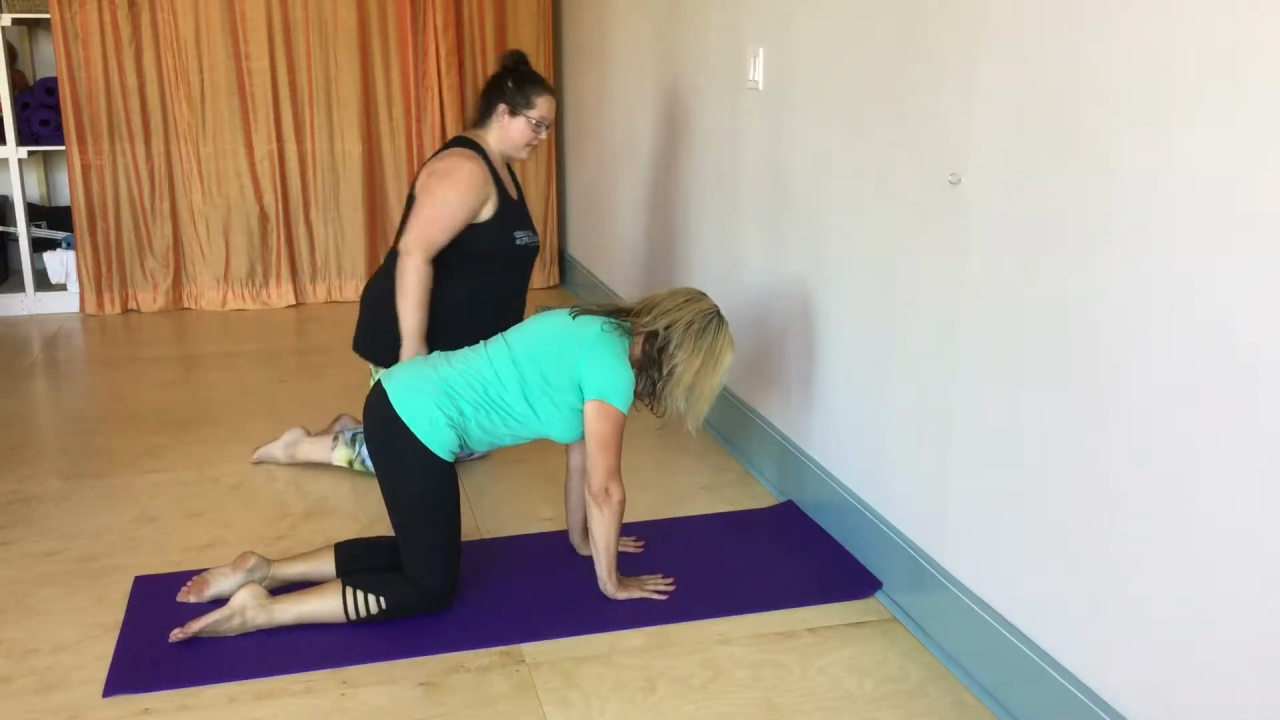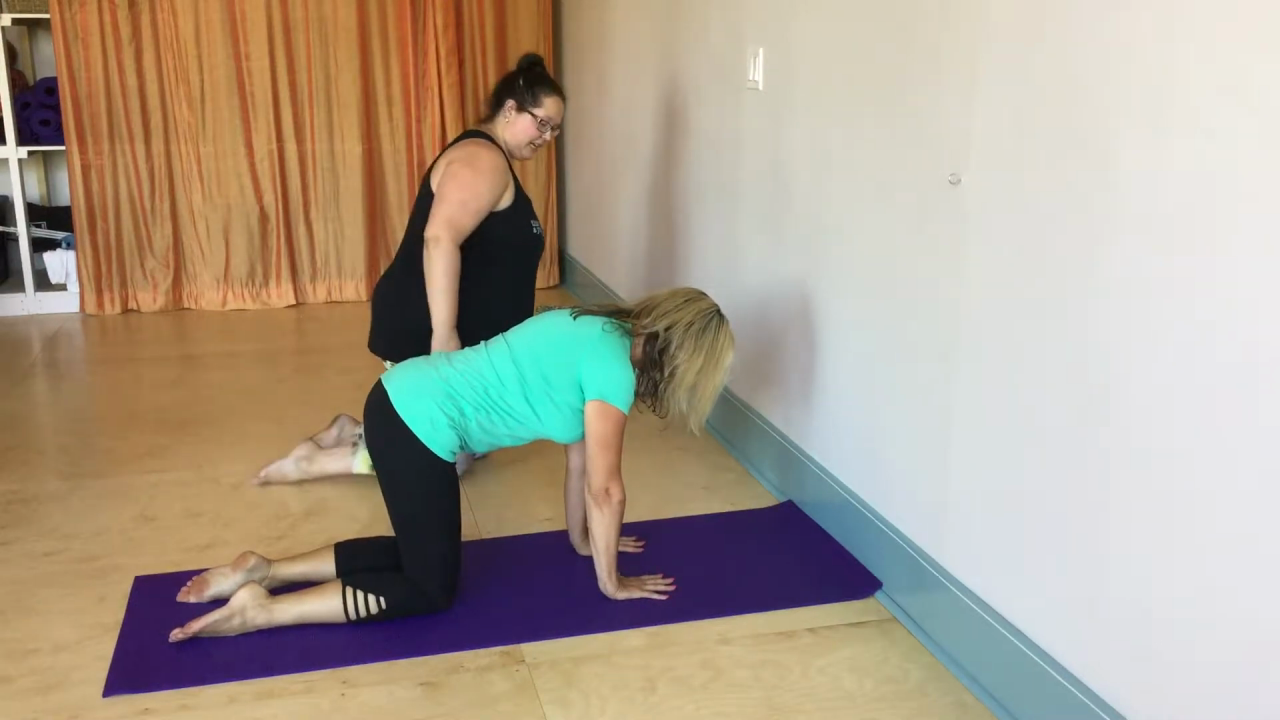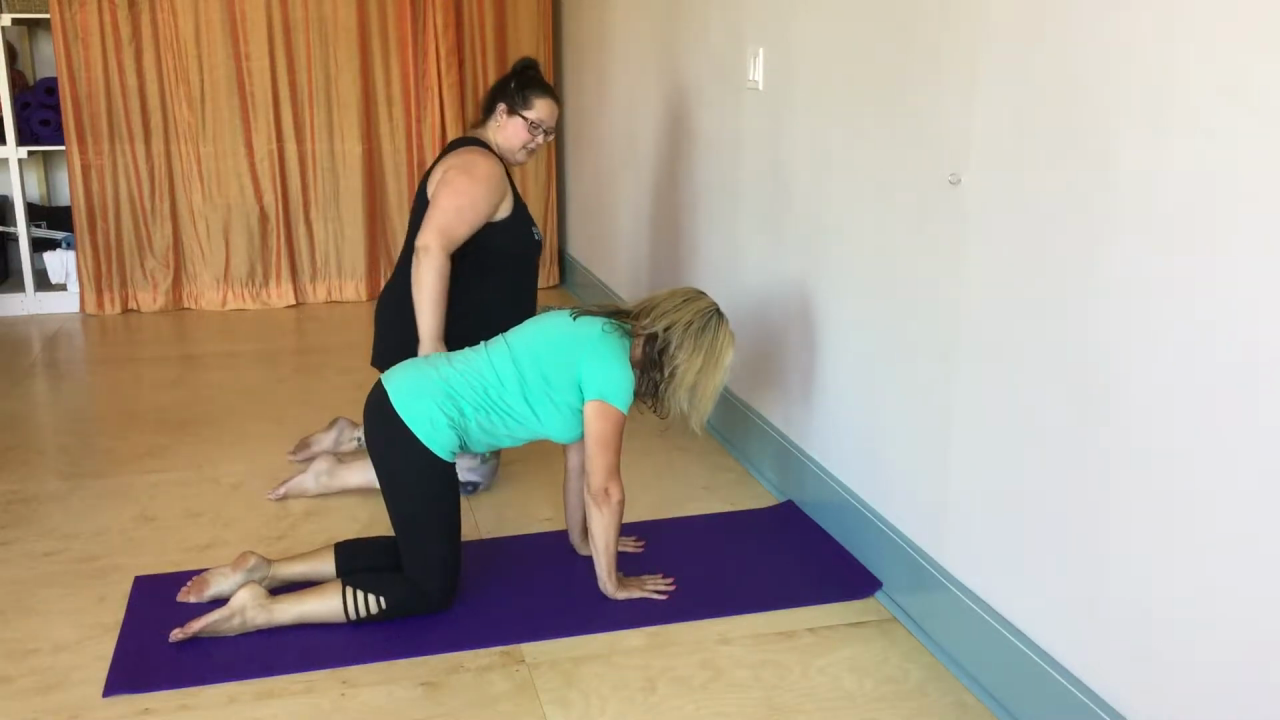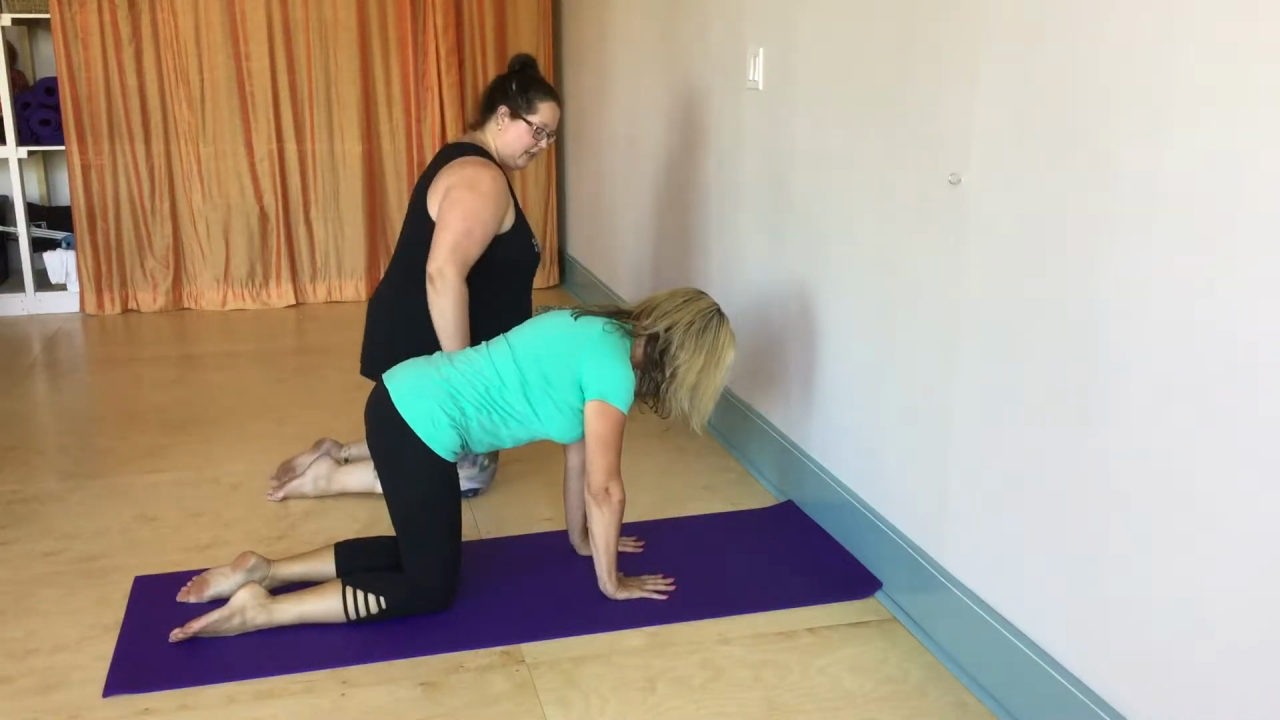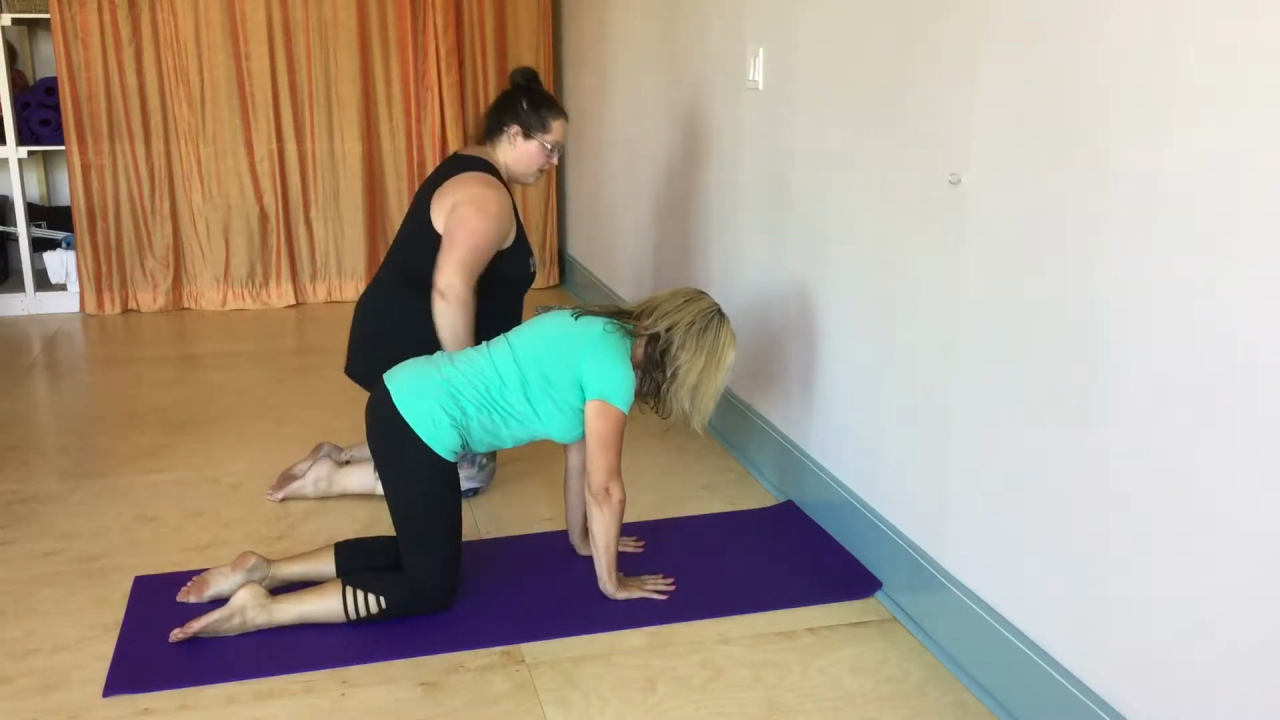
dt=0.3s
person 1, frame 1
left shoulder: (598, 333)
right shoulder: (612, 366)
left elbow: (579, 453)
right elbow: (604, 487)
left wrist: (582, 538)
right wrist: (611, 581)
left hip: (404, 400)
right hip: (416, 422)
left knee: (419, 552)
right knee: (431, 588)
left ankle: (263, 570)
right ankle: (259, 609)
person 1, frame 2
left shoulder: (601, 334)
right shoulder: (614, 366)
left elbow: (578, 454)
right elbow: (604, 487)
left wrist: (582, 538)
right wrist: (611, 581)
left hip: (403, 400)
right hip: (418, 424)
left knee: (421, 553)
right knee: (432, 589)
left ankle: (262, 570)
right ankle: (259, 610)
person 1, frame 3
left shoulder: (599, 335)
right shoulder: (613, 367)
left elbow: (579, 454)
right elbow: (604, 487)
left wrist: (581, 538)
right wrist: (611, 581)
left hip: (403, 400)
right hip: (417, 423)
left knee: (420, 552)
right knee: (431, 588)
left ankle: (262, 570)
right ankle: (259, 610)
person 1, frame 4
left shoulder: (602, 333)
right shoulder: (614, 367)
left elbow: (578, 453)
right elbow: (604, 487)
left wrist: (581, 537)
right wrist: (611, 581)
left hip: (404, 399)
right hip: (419, 422)
left knee: (421, 552)
right knee: (432, 588)
left ankle: (262, 569)
right ankle: (260, 607)
person 1, frame 5
left shoulder: (603, 335)
right shoulder: (614, 367)
left elbow: (578, 451)
right elbow: (604, 487)
left wrist: (581, 538)
right wrist: (611, 581)
left hip: (406, 400)
right hip: (420, 423)
left knee: (421, 552)
right knee: (431, 588)
left ankle: (262, 570)
right ankle: (259, 609)
person 2, frame 1
left shoulder: (499, 169)
right shoulder: (464, 169)
right elbow: (413, 252)
right wrist: (412, 347)
left hip: (463, 345)
right hip: (415, 343)
left ankle: (356, 430)
person 2, frame 2
left shoulder: (490, 158)
right shoulder: (481, 158)
right elbow: (439, 239)
right wrist: (444, 334)
left hip: (464, 335)
right hip: (424, 332)
person 2, frame 3
left shoulder: (478, 161)
right shoulder: (479, 168)
right elbow: (429, 249)
right wrist: (431, 347)
left hip: (461, 342)
right hip: (442, 344)
right knee: (471, 468)
left ankle: (350, 435)
right ankle: (330, 474)
person 2, frame 4
left shoulder: (466, 161)
right shoulder: (481, 179)
right elbow: (443, 272)
left hip: (414, 339)
right hip: (427, 351)
right knee: (471, 473)
left ankle: (336, 453)
person 2, frame 5
left shoulder: (467, 167)
right shoulder: (485, 195)
right elbow: (450, 287)
left hip: (402, 342)
right hip: (412, 355)
right knee: (470, 473)
left ankle: (337, 456)
